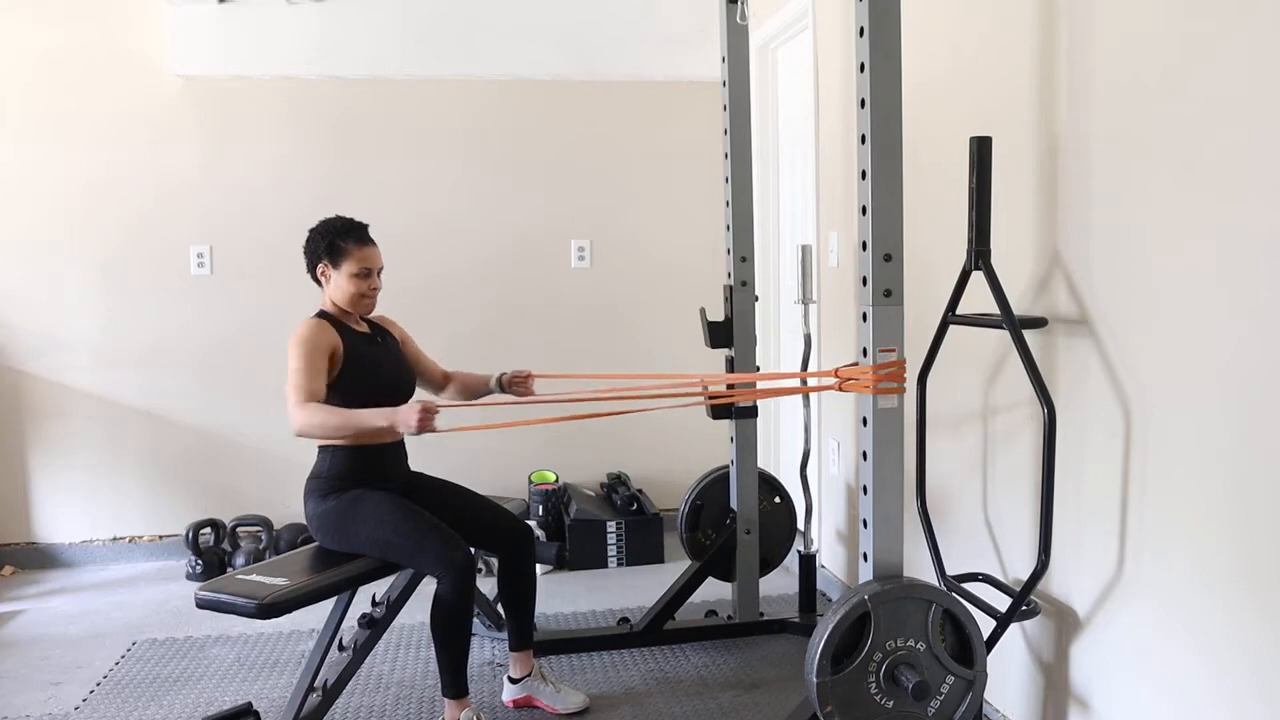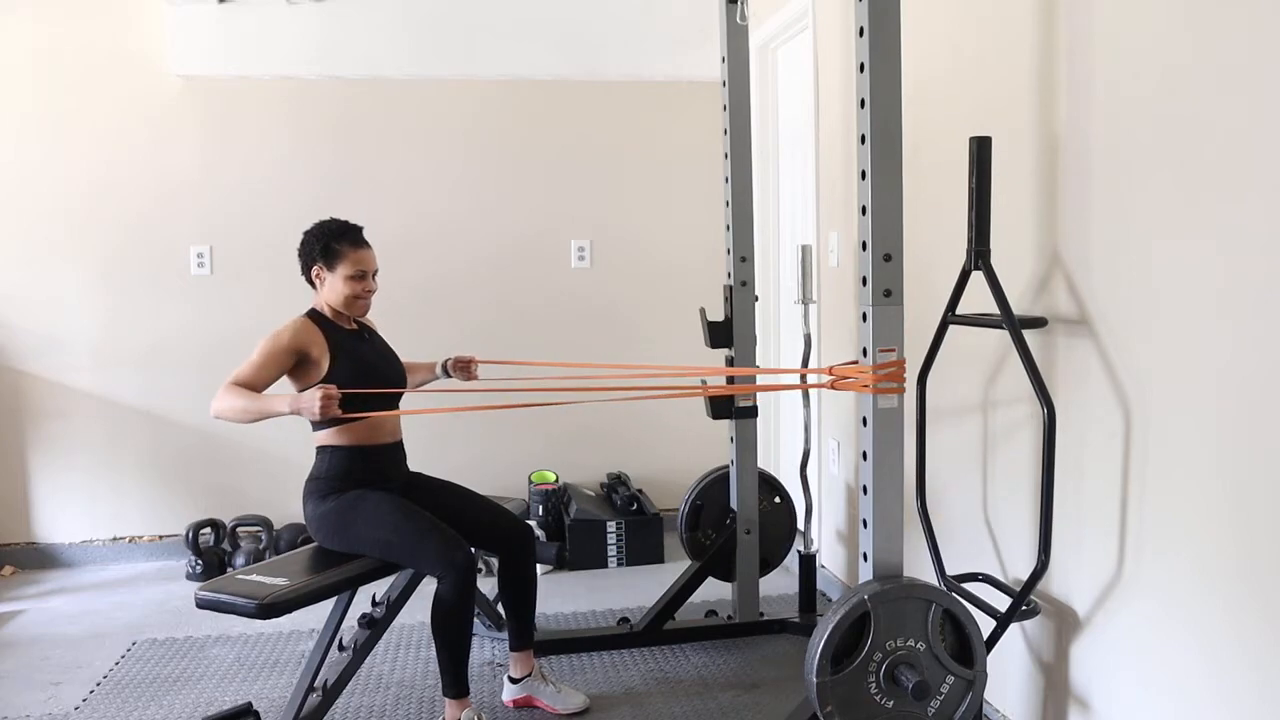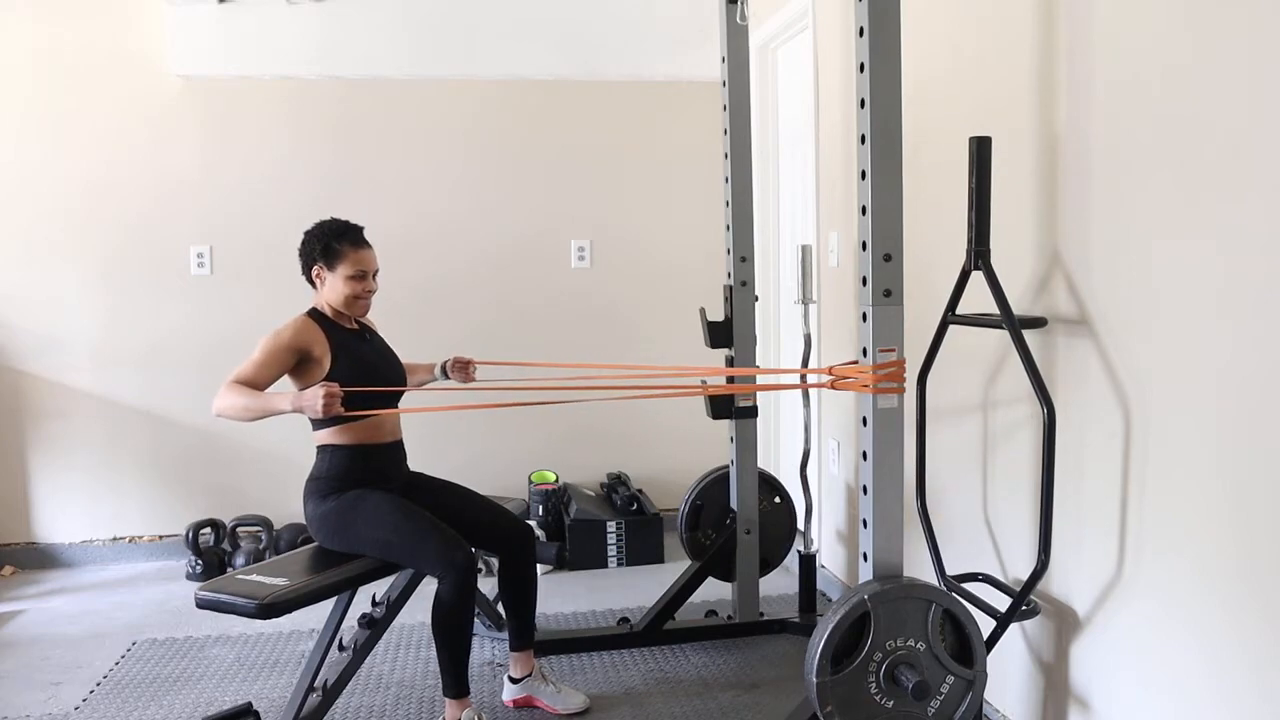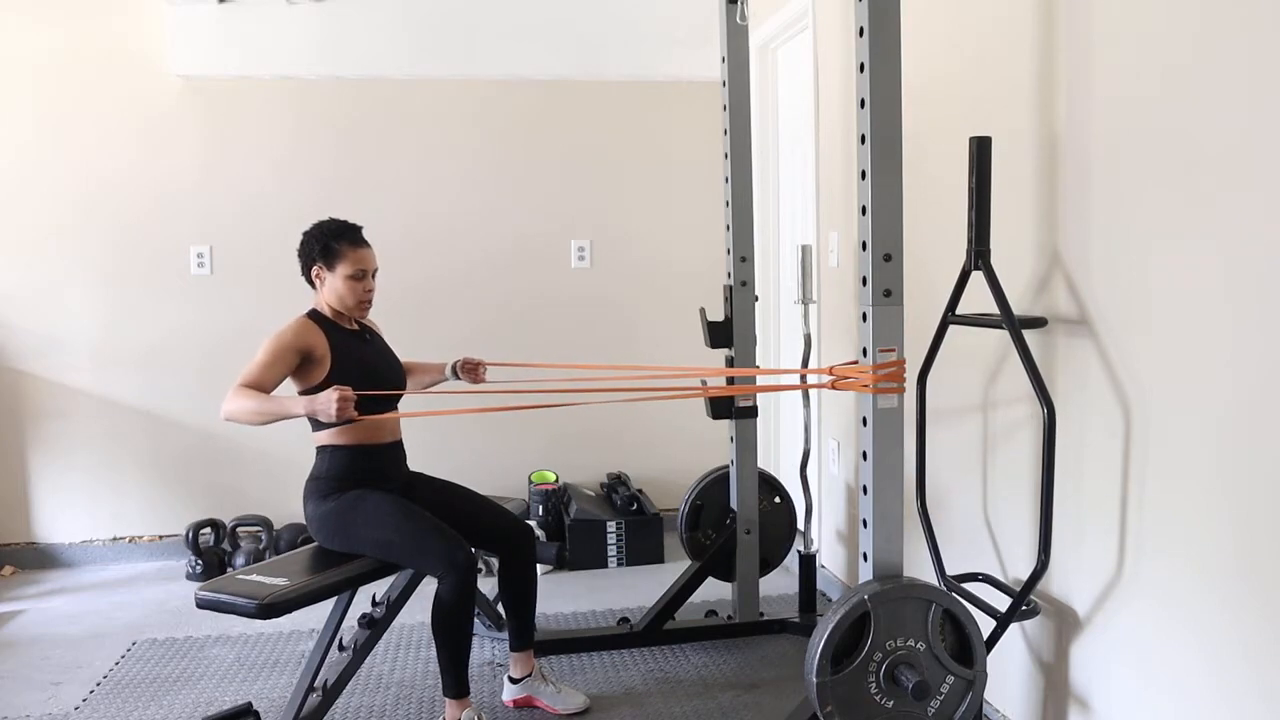
dt=0.4s
person 1, frame 1
left shoulder: (387, 330)
right shoulder: (314, 335)
left elbow: (442, 381)
right elbow: (303, 418)
left wrist: (499, 382)
right wrist: (391, 416)
left hip: (398, 479)
right hip: (342, 494)
left knee: (515, 536)
right knee: (455, 562)
left ankle: (522, 676)
person 1, frame 2
left shoulder: (365, 329)
right shoulder: (300, 335)
right elbow: (224, 402)
left wrist: (445, 369)
right wrist: (295, 403)
left hip: (396, 479)
right hip: (342, 494)
left knee: (516, 535)
right knee: (456, 562)
left ankle: (522, 676)
person 1, frame 3
left shoulder: (364, 328)
right shoulder: (301, 334)
right elbow: (226, 400)
left wrist: (442, 370)
right wrist: (297, 401)
left hip: (396, 479)
right hip: (341, 494)
left knee: (516, 535)
right knee: (456, 561)
left ankle: (522, 677)
person 1, frame 4
left shoulder: (366, 329)
right shoulder: (301, 335)
right elbow: (235, 403)
left wrist: (452, 371)
right wrist: (308, 404)
left hip: (395, 479)
right hip: (341, 494)
left knee: (515, 535)
right knee: (455, 561)
left ankle: (522, 676)
